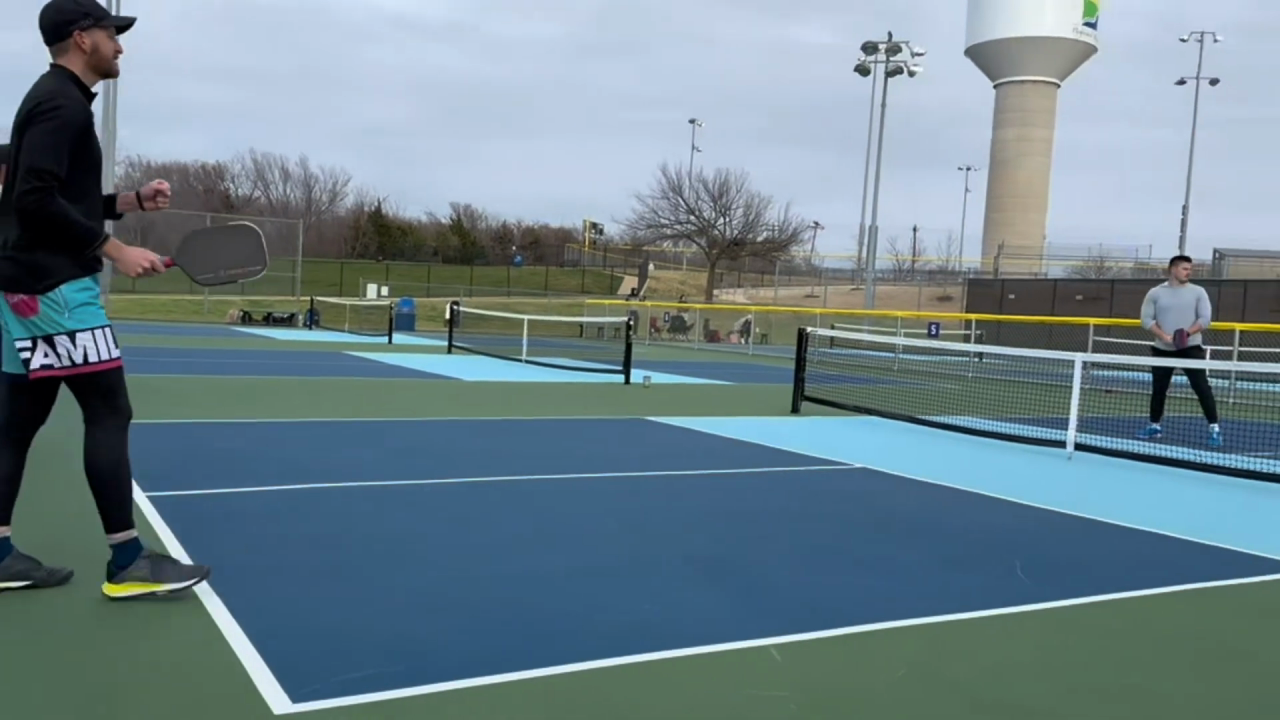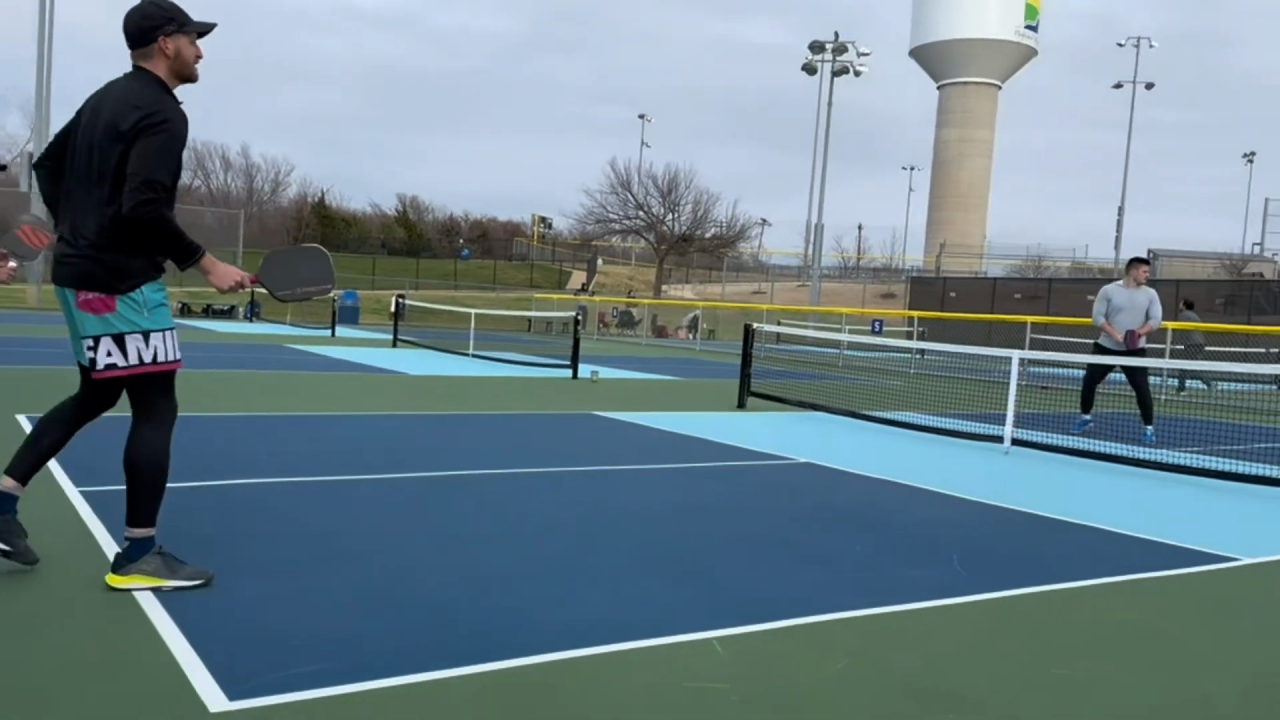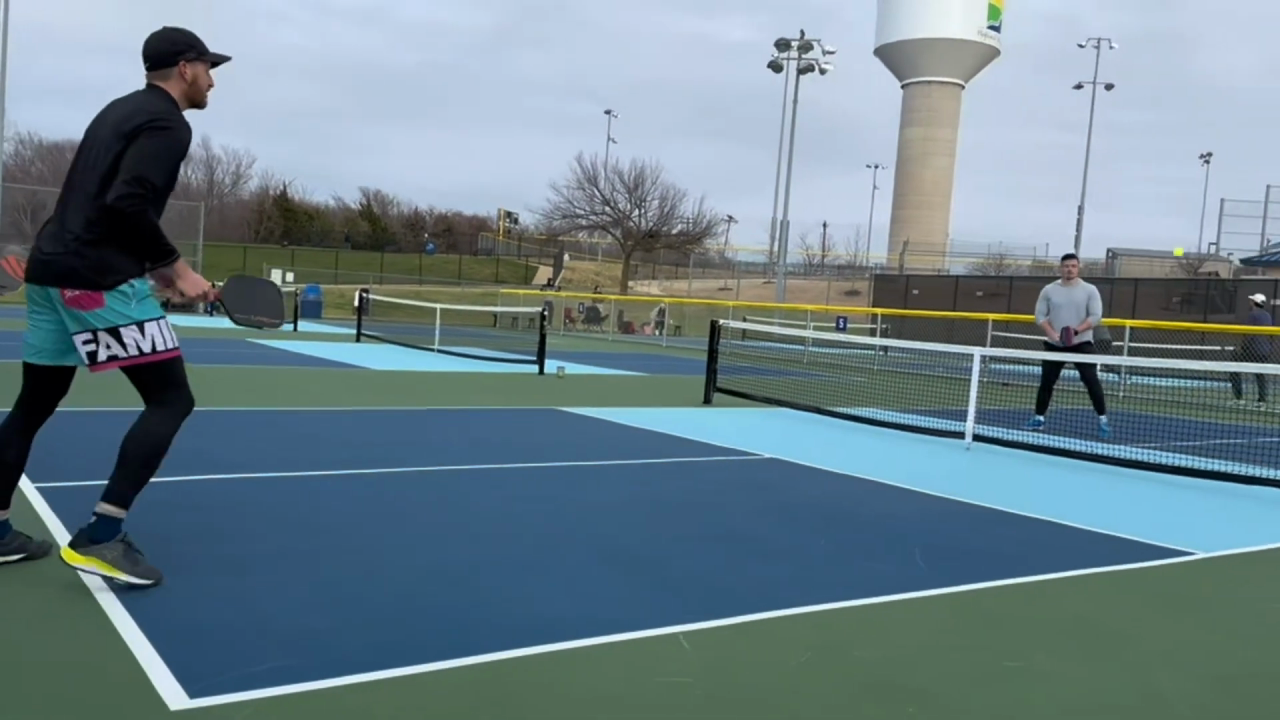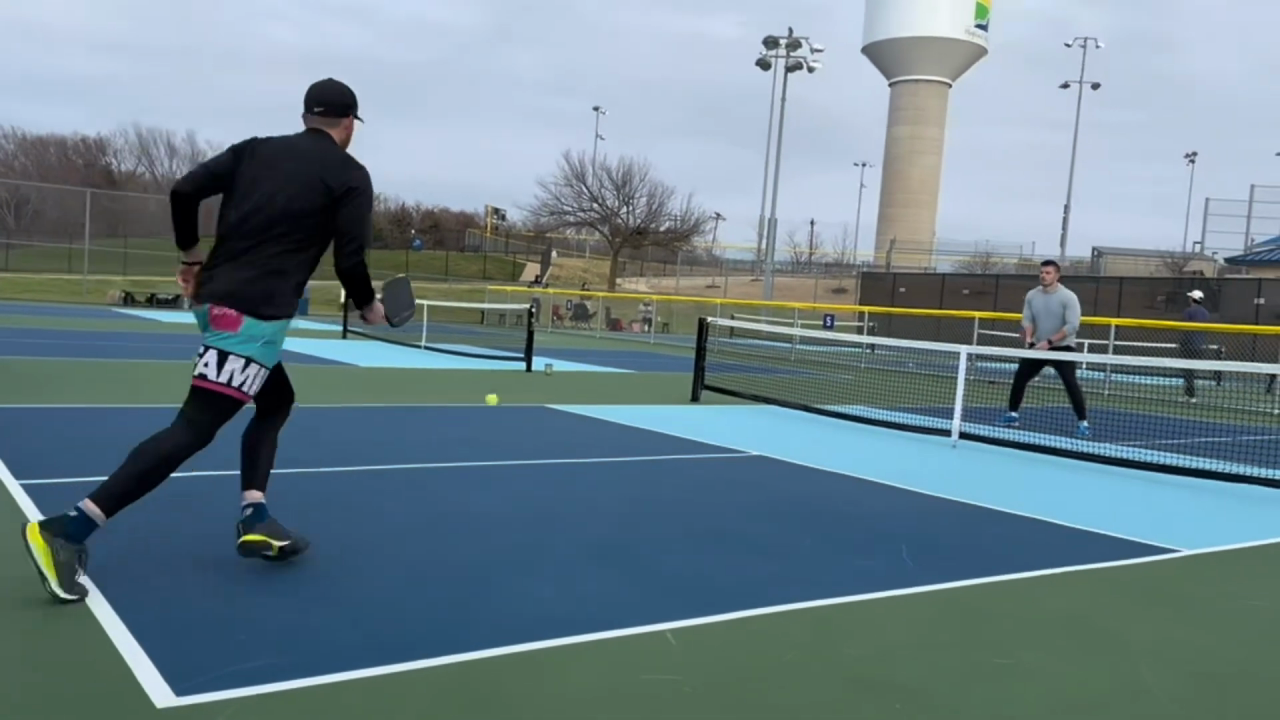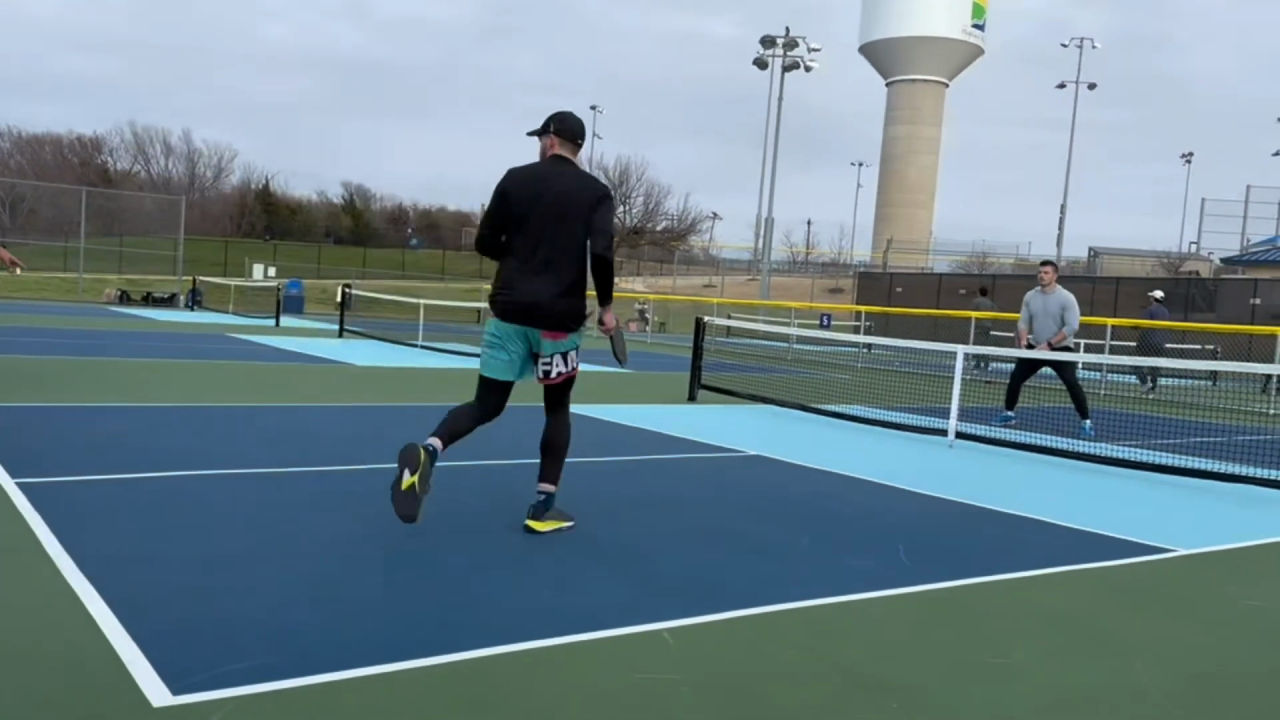
dt=0.5s
person 1, frame 1
left shoulder: (55, 100)
right shoulder: (61, 102)
left wrist: (131, 200)
right wrist: (114, 250)
right hip: (54, 283)
right knee: (110, 413)
right ankle: (128, 561)
person 1, frame 2
left shoulder: (104, 99)
right shoulder: (162, 113)
left elbow: (47, 166)
right elbow: (143, 209)
right wrist: (204, 263)
left hip: (79, 272)
right hip: (121, 280)
left knee: (93, 397)
right knee: (156, 409)
right ankle: (136, 555)
person 1, frame 3
left shoulder: (117, 112)
right shoulder: (167, 123)
right elbow: (127, 203)
left wrist: (150, 265)
right wrist: (176, 267)
left hip: (52, 270)
right hip: (100, 280)
right knee: (171, 401)
right ankle: (101, 536)
person 1, frame 4
left shoulder: (253, 150)
right shoulder: (350, 175)
left elbow: (185, 190)
right elbow: (349, 260)
left wrist: (191, 256)
right wrist: (367, 306)
left hip: (215, 298)
right hip: (256, 310)
left knee: (278, 399)
right knee: (193, 427)
left ankle: (254, 517)
right ankle: (67, 529)
person 1, frame 5
left shoulder: (515, 179)
right shoulder: (596, 192)
left elbow: (485, 243)
right elbow: (602, 253)
right wrist: (606, 307)
left hip: (508, 312)
right hip: (558, 318)
left knee: (484, 407)
right knee: (557, 409)
left ankle: (424, 453)
right ankle: (544, 505)
person 2, frame 1
left shoulder: (1198, 292)
right shoulder: (1155, 293)
left elbow: (1205, 319)
right elbow: (1146, 320)
left wrist: (1187, 333)
right wrist: (1164, 336)
left hip: (1191, 348)
right hip: (1162, 349)
left knee: (1202, 387)
right knee: (1158, 388)
left ankle: (1214, 428)
right ankle: (1155, 426)
person 2, frame 2
left shoulder: (1150, 294)
right shoulder: (1108, 291)
left elbow: (1155, 320)
right elbow: (1098, 317)
left wrist: (1137, 334)
right wrist: (1115, 335)
left hip: (1134, 350)
right hip: (1106, 347)
left knee: (1142, 388)
right knee: (1089, 381)
left ankle: (1149, 428)
right ankle: (1085, 417)
person 2, frame 3
left shoulder: (1089, 290)
right shoulder: (1048, 290)
left elbow: (1095, 316)
right elbow: (1040, 316)
left wrist: (1076, 331)
right wrist: (1051, 333)
left hip: (1082, 344)
right hip: (1054, 345)
left knee: (1091, 380)
right knee: (1046, 382)
left ankle: (1102, 419)
right ankle: (1039, 418)
person 2, frame 4
left shoulder: (1068, 297)
right shoulder: (1032, 296)
left elbow: (1072, 326)
right elbow: (1027, 319)
left wrist: (1049, 342)
right wrist: (1028, 337)
left hip: (1062, 347)
right hip: (1038, 345)
left knee: (1070, 382)
right knee: (1020, 377)
left ankle: (1083, 422)
right ankle: (1012, 415)
person 2, frame 5
left shoulder: (1066, 298)
right shoulder: (1030, 296)
left elbow: (1072, 327)
right elbow: (1024, 321)
left wrist: (1049, 344)
right wrist: (1022, 338)
left hip: (1060, 348)
right hip: (1034, 347)
left knee: (1072, 383)
right knee: (1016, 377)
left ankle: (1086, 422)
right ankle: (1009, 413)
